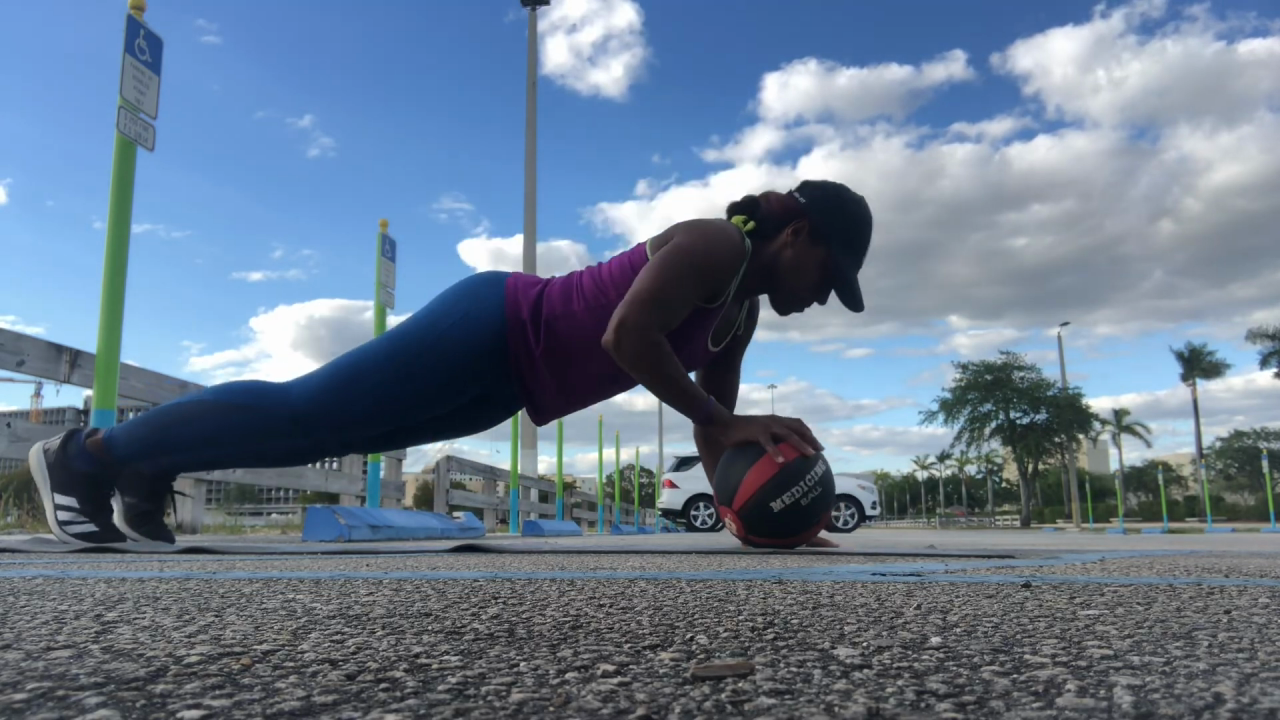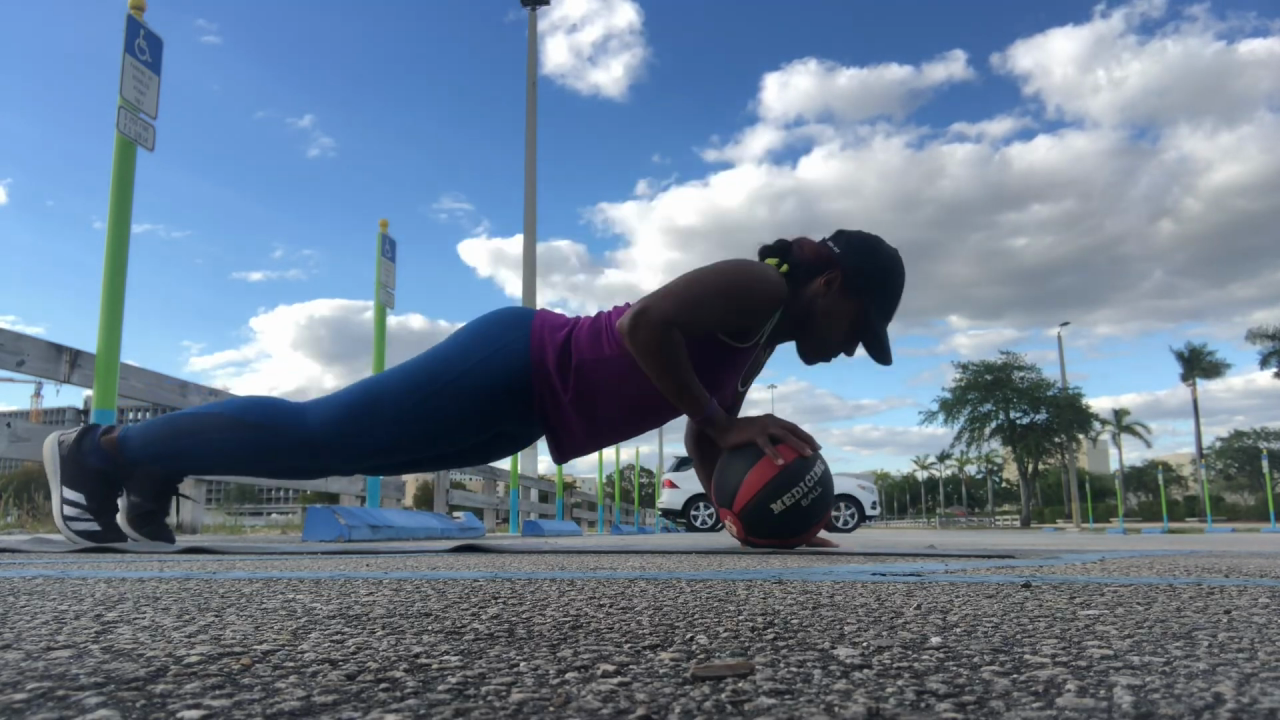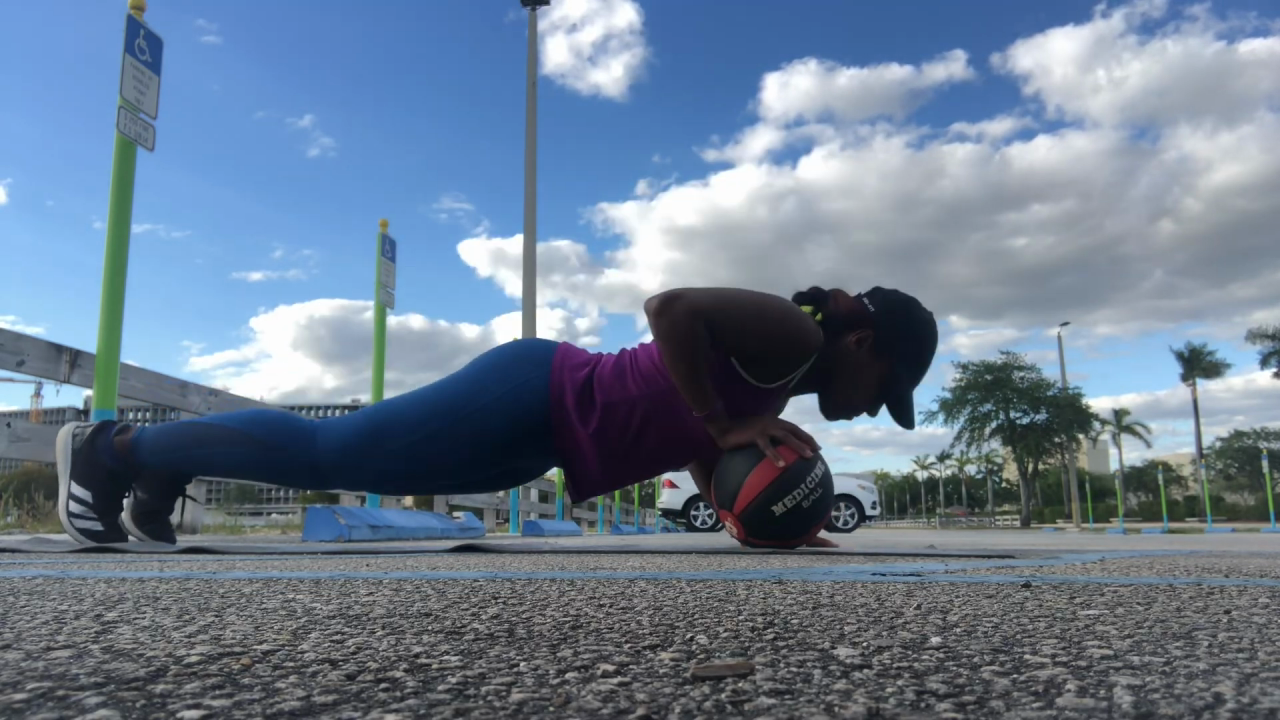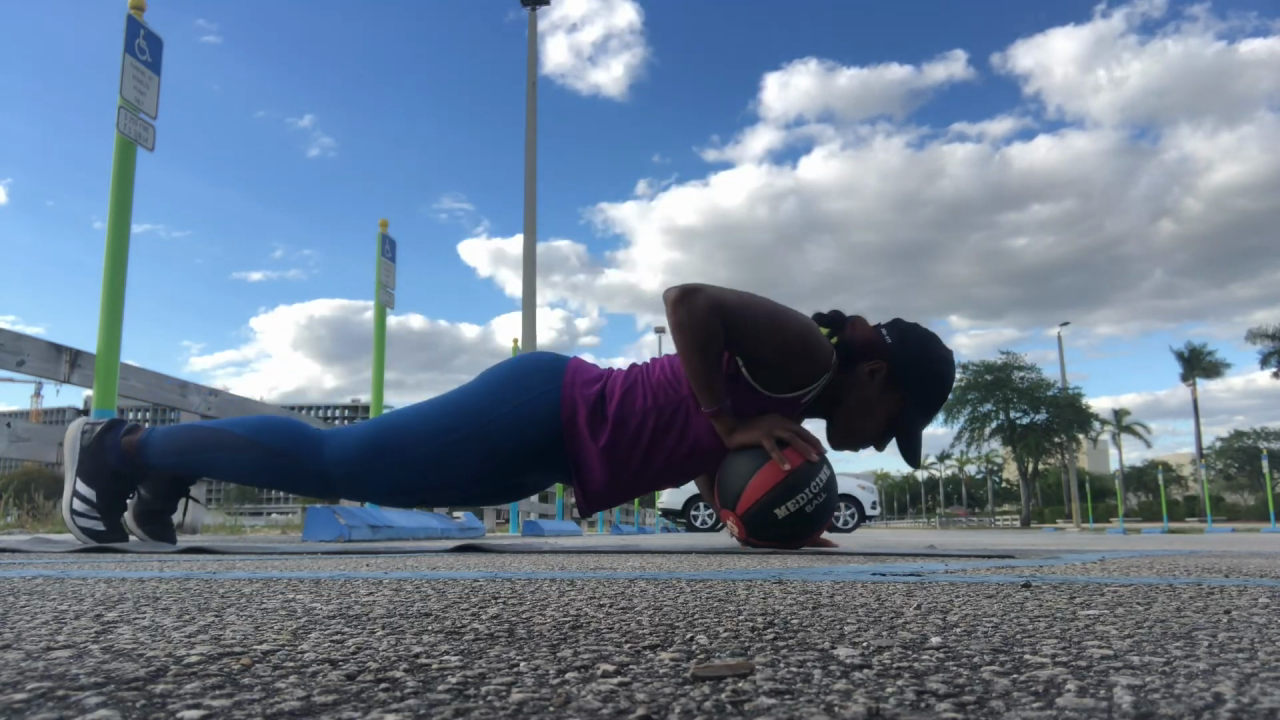
dt=0.2s
person 1, frame 1
left shoulder: (740, 309)
right shoulder: (714, 244)
left elbow: (714, 423)
right elbow: (625, 340)
right wrist: (721, 420)
left hip: (507, 380)
right hip: (491, 331)
left knee: (326, 433)
right knee: (299, 411)
left ankle: (151, 472)
right ankle: (85, 455)
person 1, frame 2
left shoulder: (759, 340)
right shoulder: (755, 287)
left elbow: (706, 446)
right elbow: (643, 328)
right wrist: (718, 422)
left hip: (526, 407)
right hip: (514, 367)
left knee: (333, 447)
right knee: (313, 433)
left ankle: (156, 471)
right ankle: (97, 451)
person 1, frame 3
left shoulder: (782, 375)
right shoulder: (792, 332)
left elbow: (705, 465)
right elbow: (668, 308)
right wrist: (723, 424)
left hip: (544, 428)
right hip: (531, 402)
left knee: (342, 456)
right knee: (321, 452)
left ankle: (165, 471)
right ankle: (111, 447)
person 1, frame 4
left shoulder: (788, 396)
right shoulder: (805, 353)
left elbow: (712, 474)
right elbow: (687, 297)
right wrist: (729, 422)
left hip: (551, 443)
right hip: (539, 416)
left knee: (344, 460)
right knee: (330, 461)
left ankle: (163, 467)
right ankle: (119, 445)
